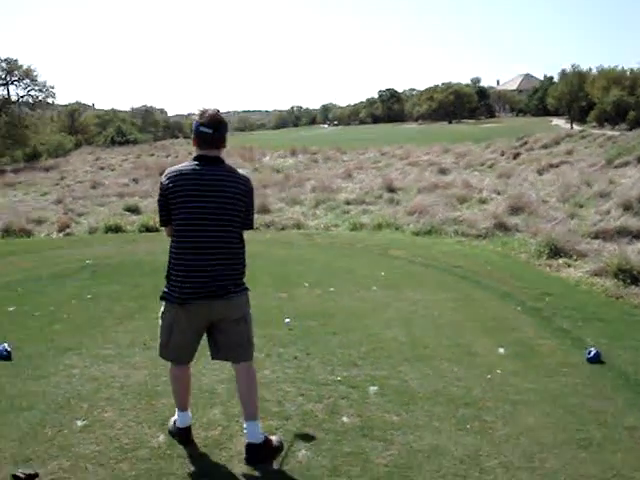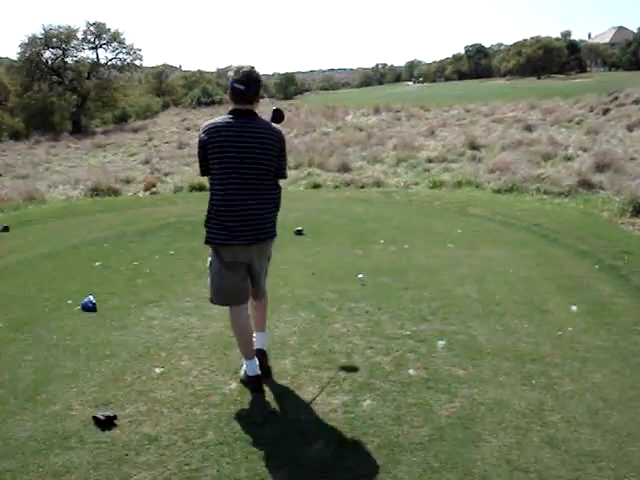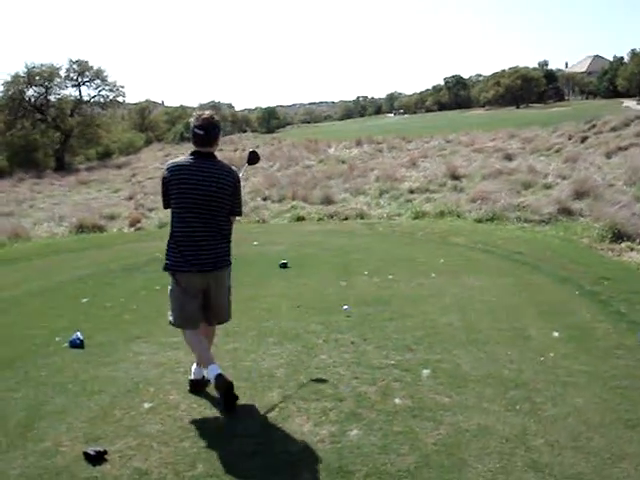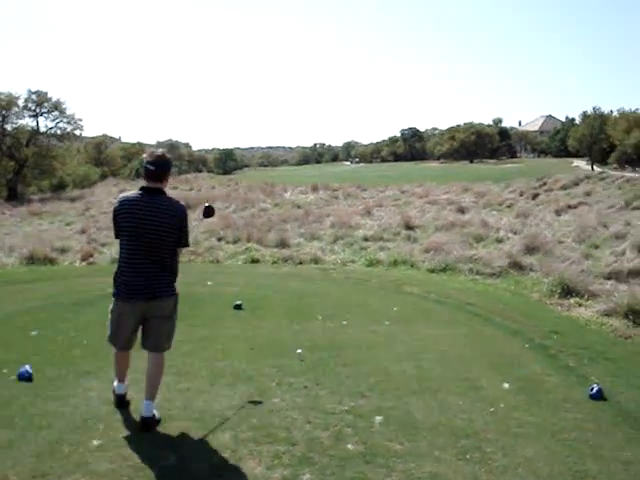
dt=0.4s
person 1, frame 1
left shoulder: (172, 178)
right shoulder: (241, 182)
left elbow: (168, 228)
right elbow: (242, 229)
left hip: (185, 287)
right hip: (229, 289)
left knee: (179, 361)
right knee: (242, 360)
left ankle: (182, 422)
right ankle: (253, 439)
person 1, frame 2
left shoulder: (210, 131)
right shoulder: (273, 134)
left elbow: (208, 175)
right elbow: (277, 181)
left hip: (225, 231)
right hip: (262, 229)
left knee: (236, 302)
right knee: (257, 291)
left ankle: (252, 369)
right ankle: (259, 346)
person 1, frame 3
left shoulder: (172, 170)
right shoulder: (229, 175)
left elbow: (171, 209)
right elbow: (232, 219)
left hip: (183, 260)
right hip: (217, 260)
left knee: (188, 324)
right knee: (209, 321)
left ankle: (214, 374)
right ankle: (198, 373)
person 1, frame 4
left shoulder: (123, 203)
right shoulder: (177, 210)
left elbow: (121, 240)
right elbow: (178, 252)
left hip: (127, 288)
right hip: (162, 291)
left knee: (122, 344)
right knee: (156, 351)
left ankle: (120, 390)
right ankle: (147, 411)
